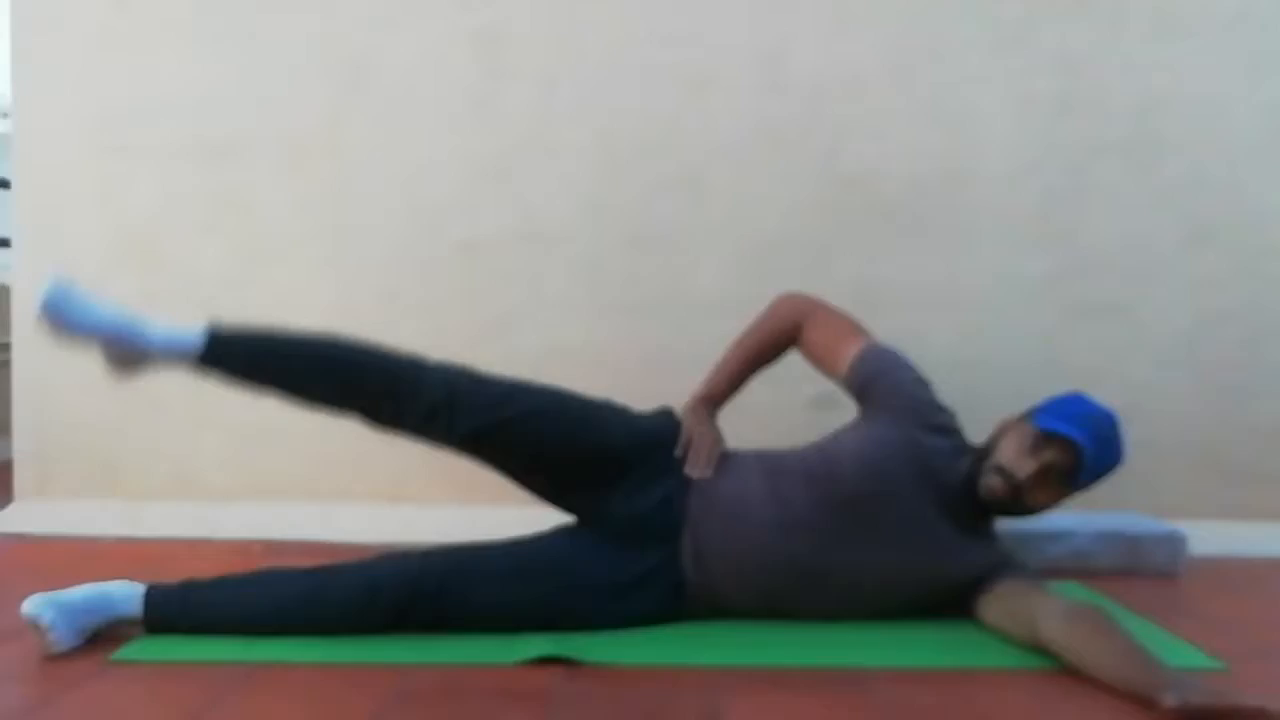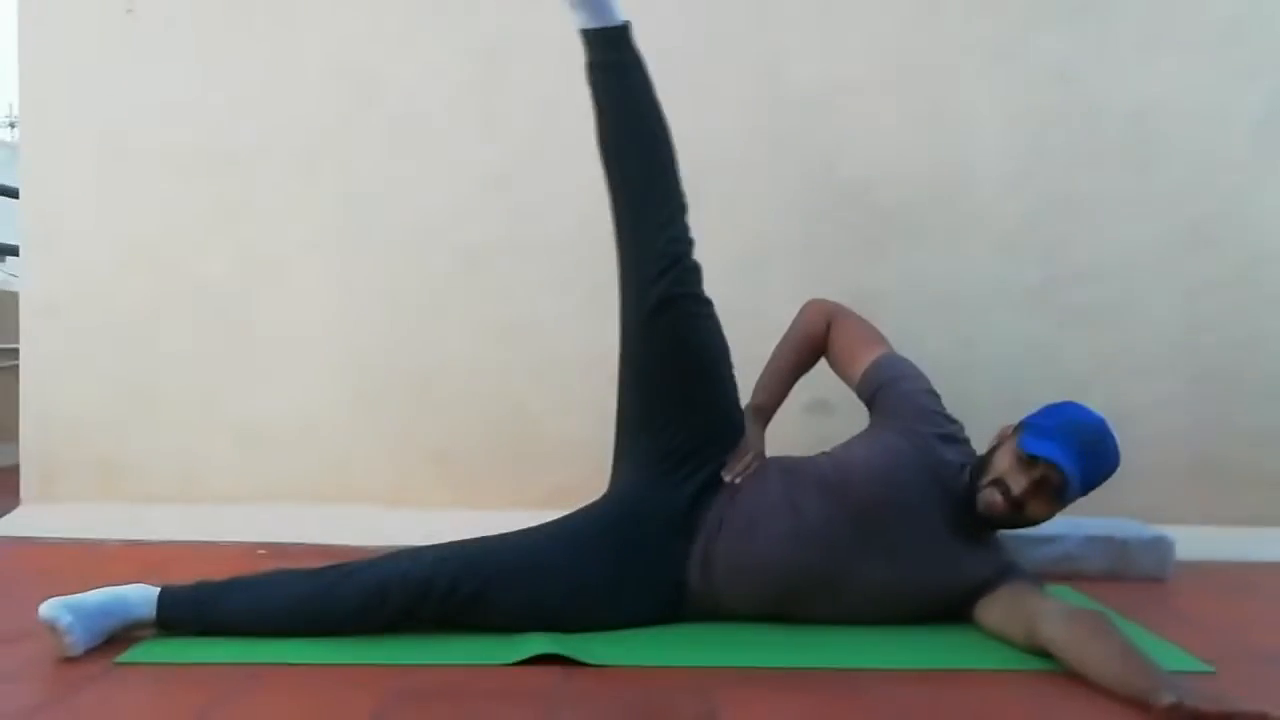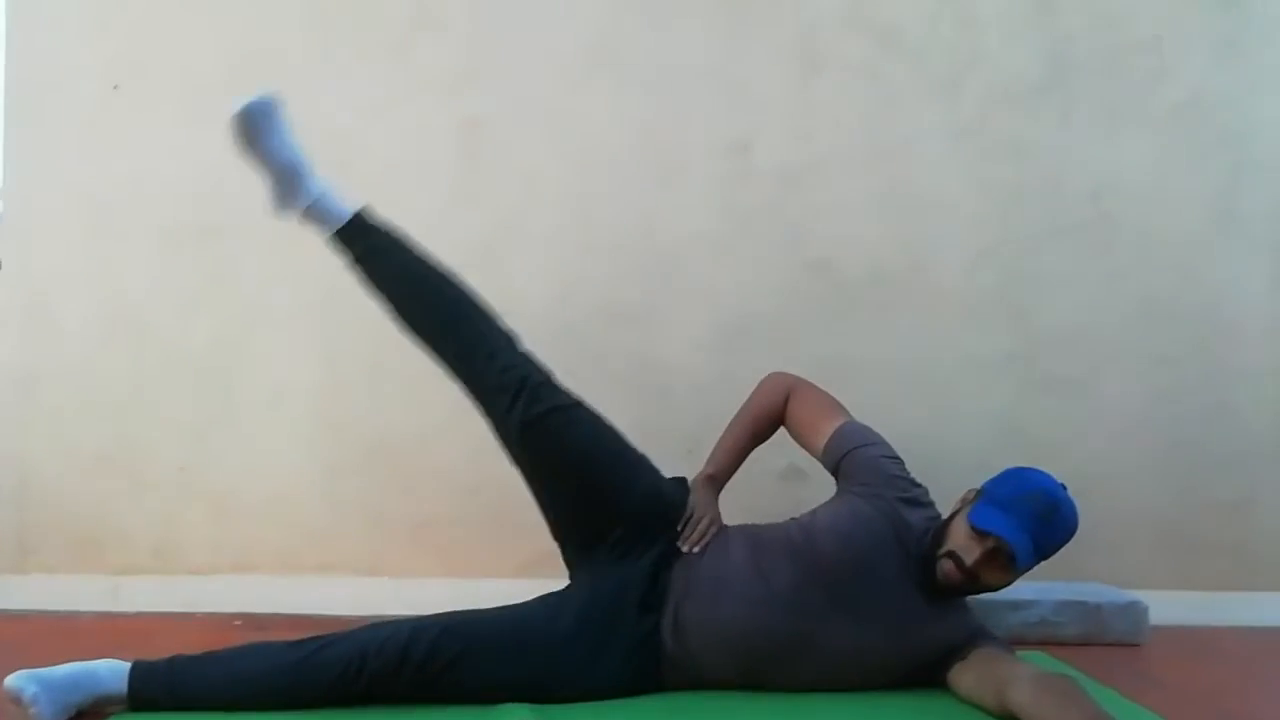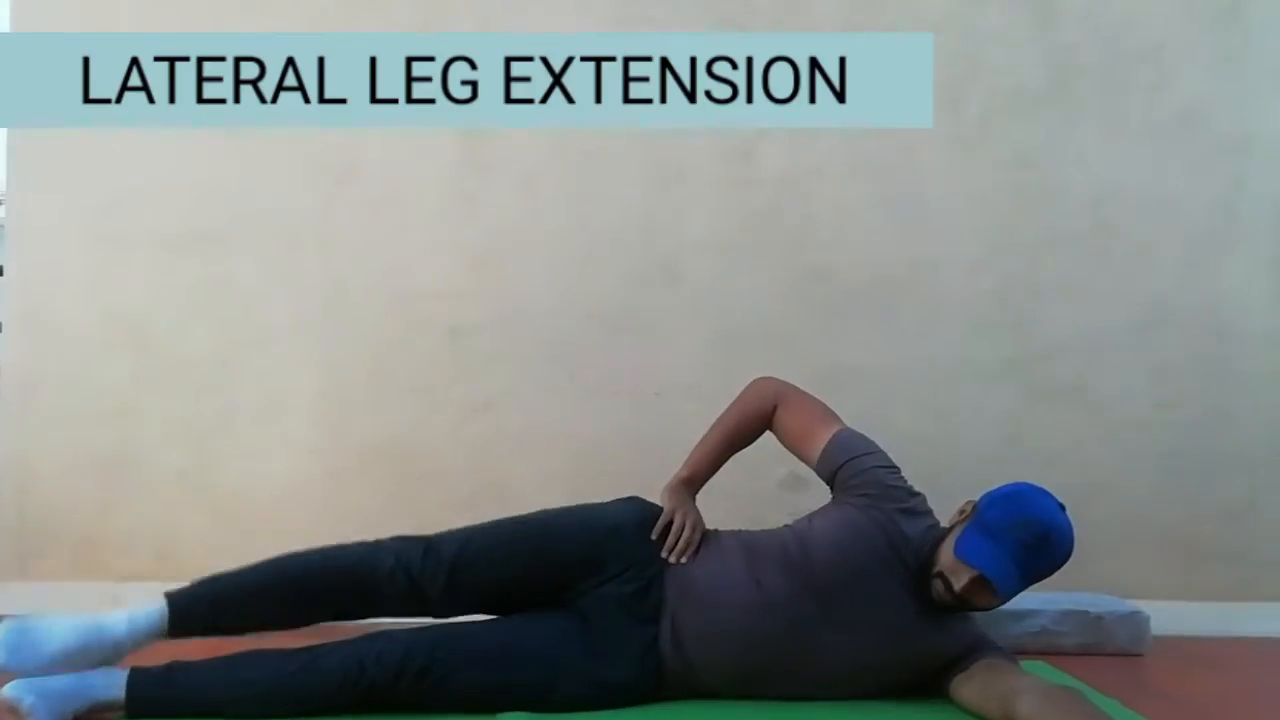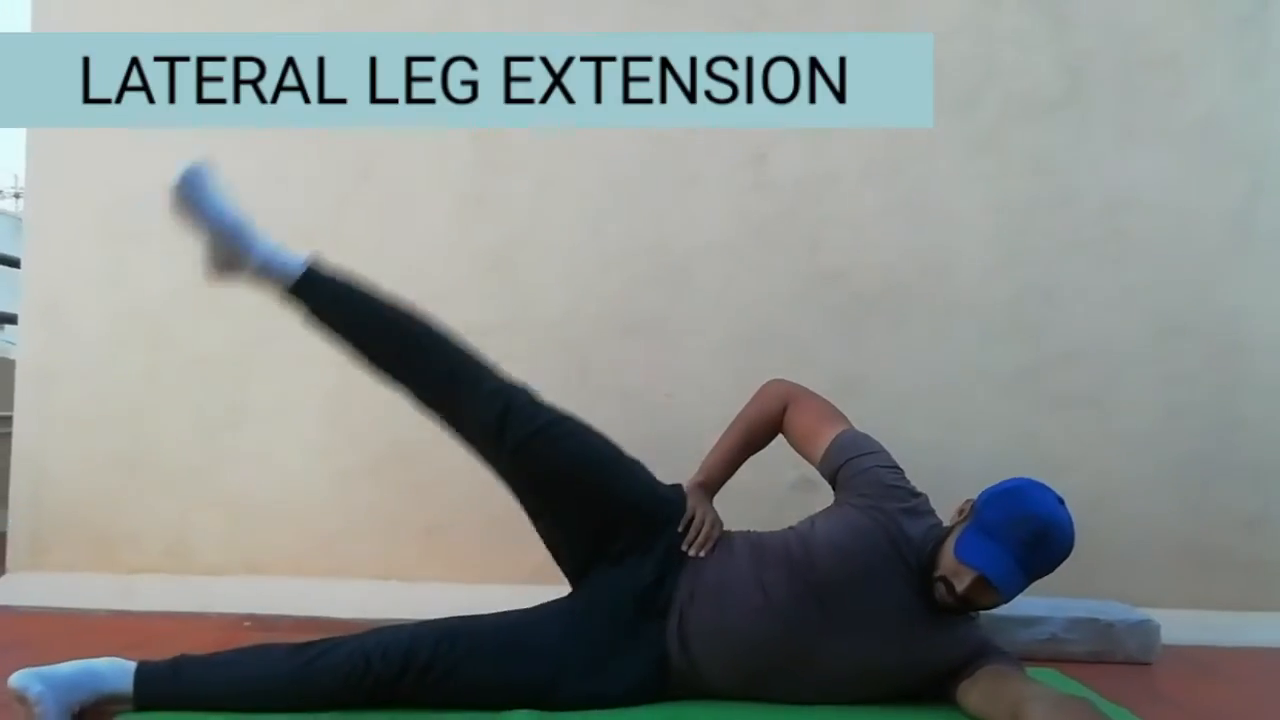
dt=0.5s
person 1, frame 1
left shoulder: (972, 563)
right shoulder: (921, 417)
right elbow: (800, 310)
right wrist: (706, 402)
left hip: (655, 582)
right hip: (651, 474)
left knee: (414, 589)
right knee: (444, 402)
left ankle: (132, 604)
right ankle: (174, 339)
person 1, frame 2
left shoulder: (978, 572)
right shoulder: (930, 434)
right elbow: (827, 314)
right wrist: (756, 419)
left hip: (655, 581)
right hip: (686, 482)
left knee: (429, 587)
right knee: (665, 275)
left ankle: (147, 606)
person 1, frame 3
right shoulder: (898, 497)
right elbow: (786, 395)
right wrist: (713, 477)
right hip: (647, 534)
right knee: (516, 388)
right ankle: (321, 206)
person 1, frame 4
right shoulder: (888, 500)
right elbow: (774, 393)
right wrist: (683, 484)
right hip: (636, 556)
right knee: (407, 572)
right ankle: (131, 623)
person 1, frame 5
right shoulder: (892, 506)
right elbow: (784, 393)
right wrist: (701, 485)
right hip: (651, 554)
right knee: (488, 404)
right ankle: (270, 258)
